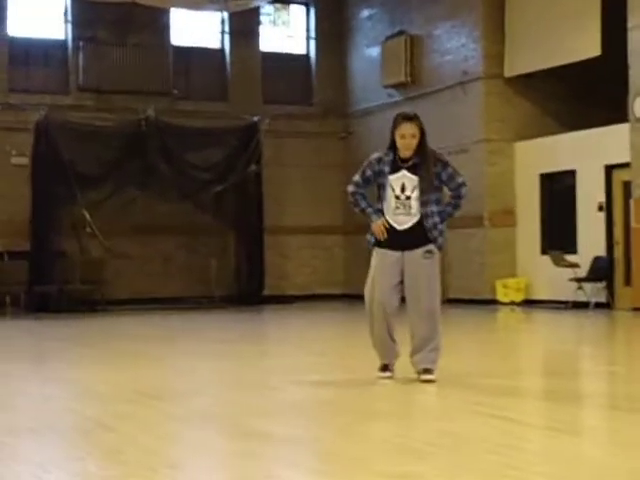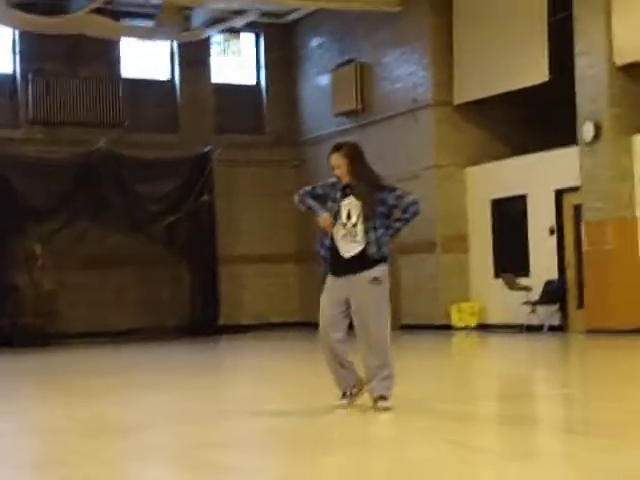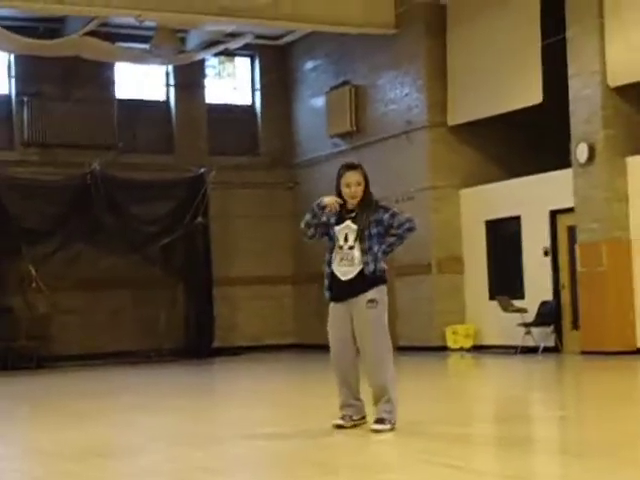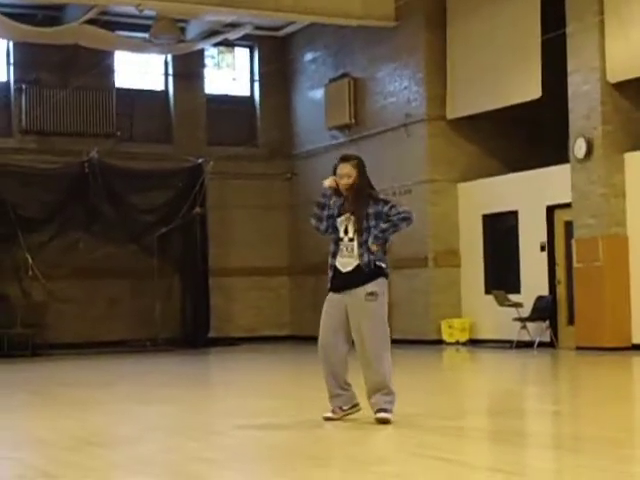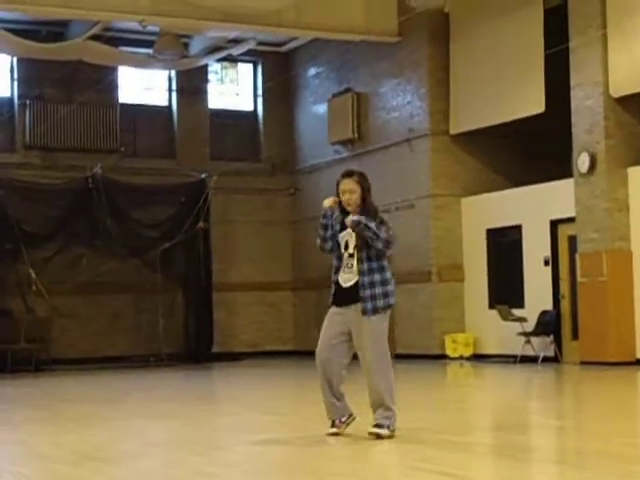
dt=0.5s
person 1, frame 1
left shoulder: (433, 163)
right shoulder: (380, 162)
left elbow: (460, 189)
right elbow: (354, 189)
left wrist: (439, 220)
right wrist: (373, 216)
left hip: (422, 244)
right hip: (387, 244)
left knee: (424, 306)
right knee: (378, 303)
left ankle: (425, 363)
right ankle: (387, 357)
person 1, frame 2
left shoulder: (380, 192)
right shoulder: (332, 188)
left elbow: (412, 207)
right elbow: (301, 196)
left wrist: (387, 234)
right wrist: (318, 211)
left hip: (369, 269)
right hip: (337, 271)
left knee: (373, 332)
right knee: (329, 332)
left ankle: (381, 389)
right ankle: (350, 384)
person 1, frame 3
left shoulder: (376, 212)
right shoulder: (333, 216)
left elbow: (407, 224)
right elbow: (308, 231)
left wrist: (383, 251)
right wrist: (320, 205)
left hip: (368, 290)
right hip: (339, 293)
left knee: (376, 353)
right knee: (341, 355)
left ankle: (386, 412)
right ankle: (352, 410)
person 1, frame 4
left shoulder: (375, 204)
right shoulder: (337, 206)
left elbow: (405, 216)
right elbow: (320, 226)
left wrist: (379, 236)
right wrist: (326, 193)
left hip: (368, 283)
right hip: (338, 285)
left knee: (372, 346)
right knee: (328, 343)
left ankle: (383, 402)
right ankle: (343, 399)
person 1, frame 5
left shoulder: (372, 219)
right shoulder: (339, 221)
left elbow: (385, 242)
right elbow: (325, 246)
left wrist: (357, 221)
right wrist: (327, 213)
left hip: (369, 300)
right hip: (340, 301)
left knee: (375, 361)
right knee: (325, 356)
left ankle: (385, 419)
right ankle: (339, 413)
